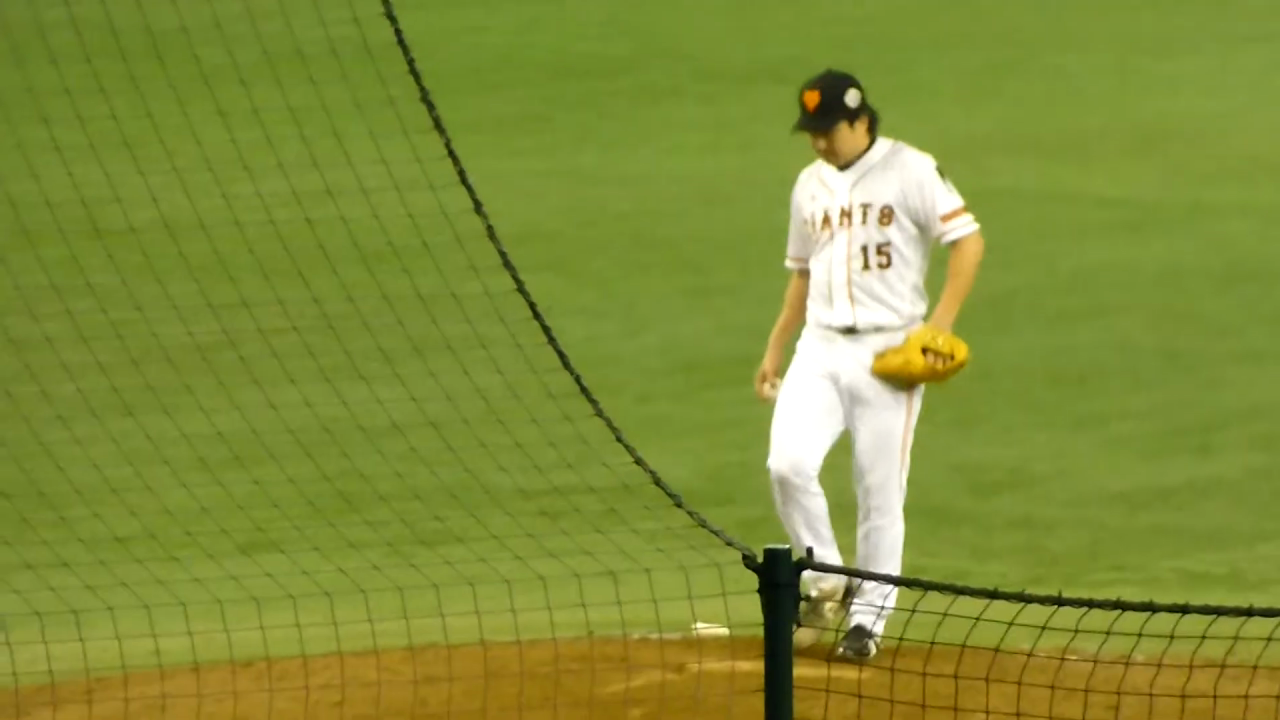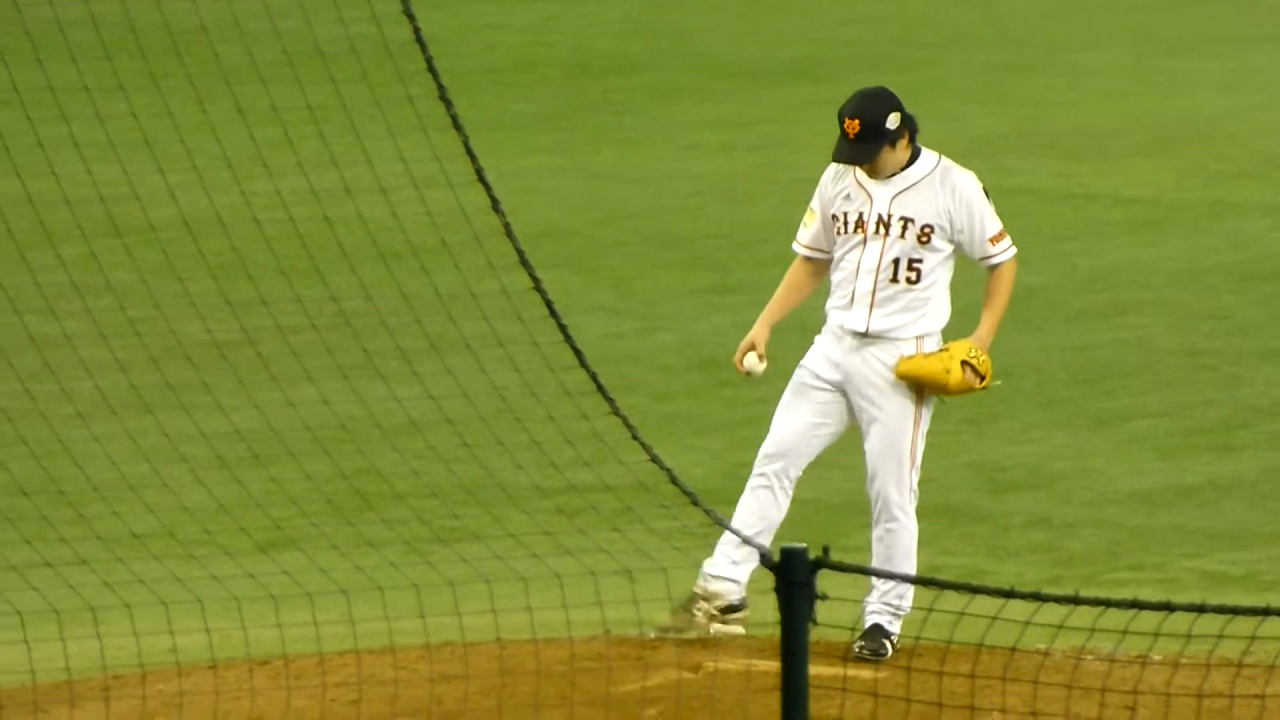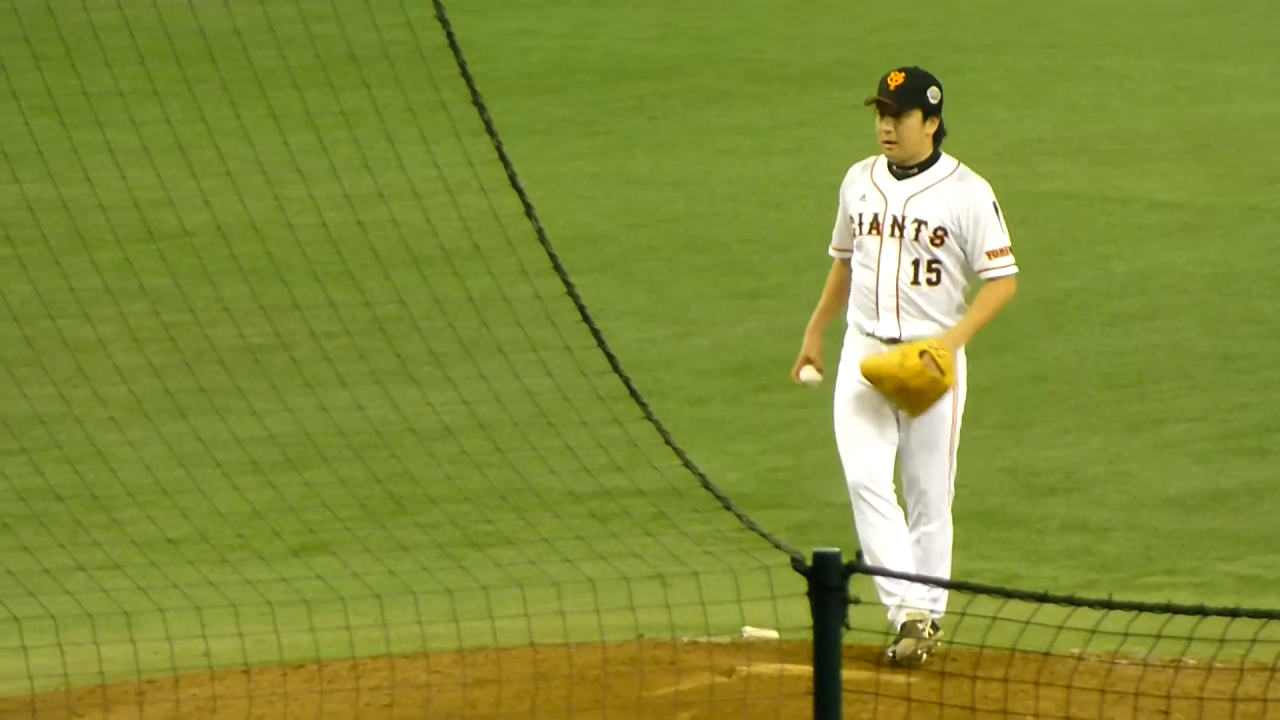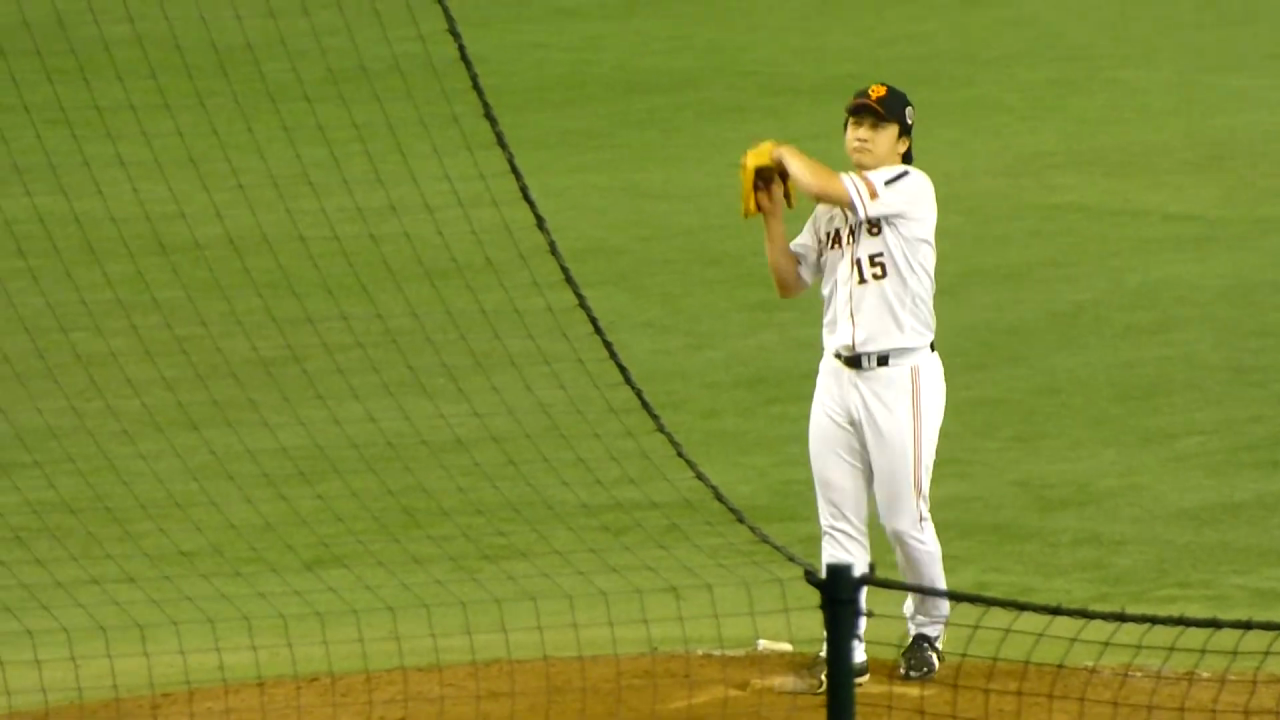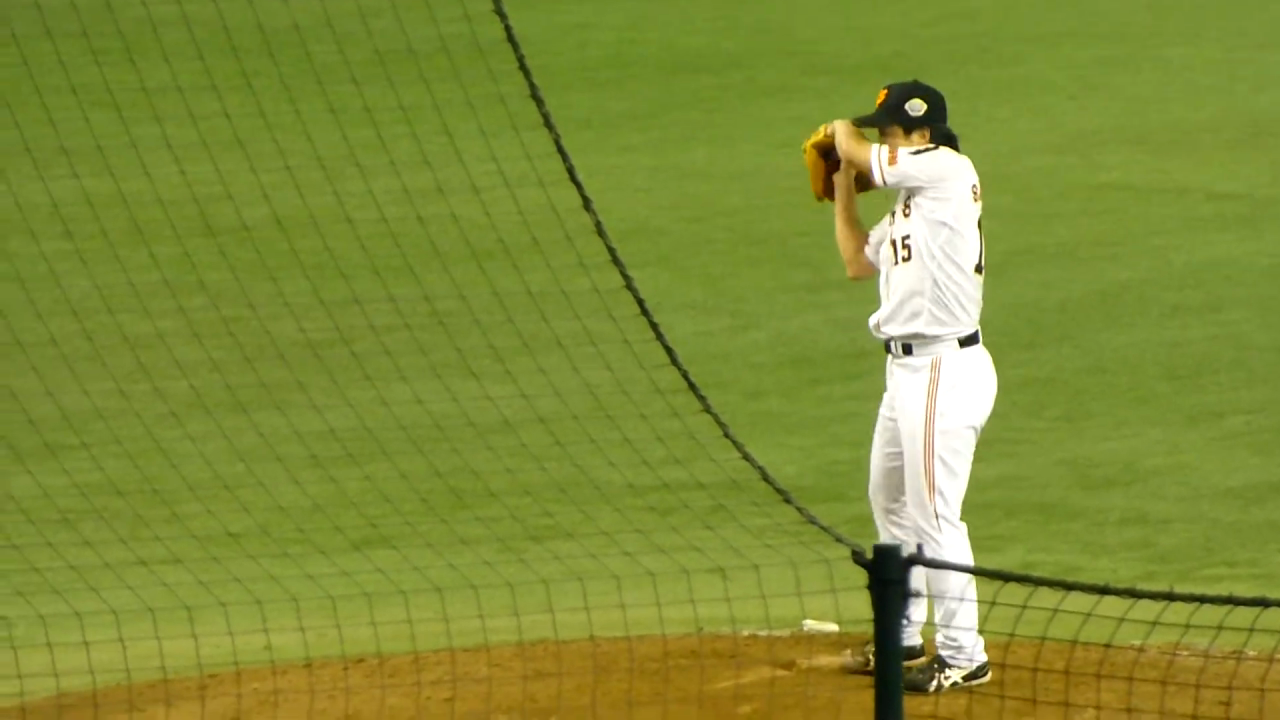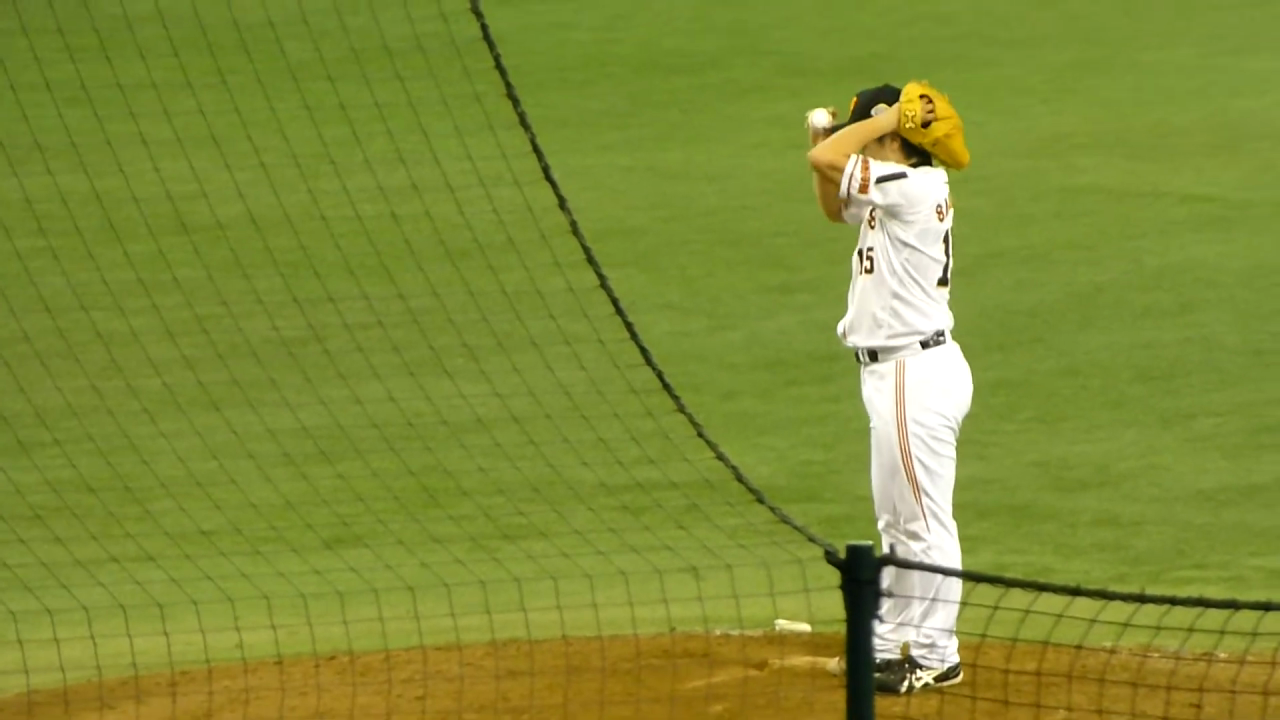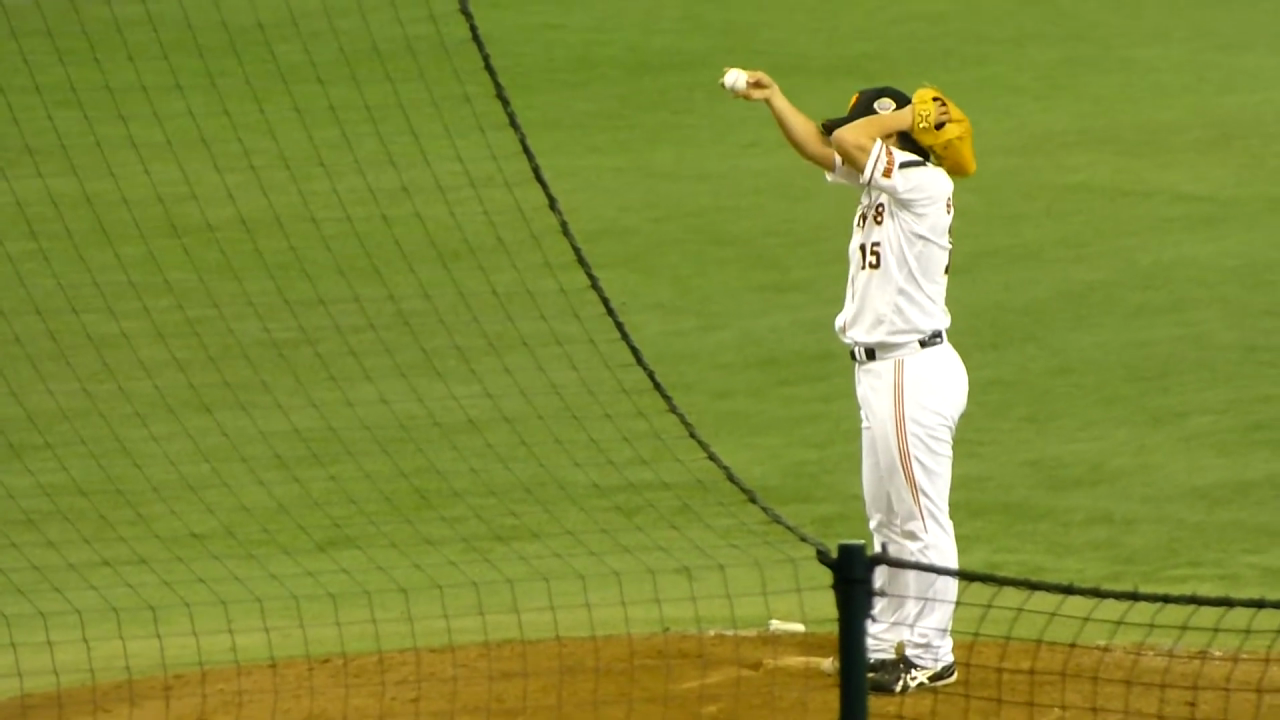
dt=0.7s
person 1, frame 1
left shoulder: (910, 169)
right shoulder: (808, 183)
left elbow: (968, 242)
left wrist: (940, 325)
right wrist: (775, 349)
left hip: (889, 351)
right hip: (819, 348)
left knee: (880, 493)
right knee: (788, 465)
left ankle: (868, 617)
right ankle: (825, 584)
person 1, frame 2
left shoulder: (955, 186)
right shoulder: (838, 179)
left elbow: (1002, 258)
right elbow: (811, 260)
left wrist: (983, 337)
right wrist: (764, 326)
left hip: (902, 361)
right hip: (834, 349)
left knee: (891, 495)
right knee: (776, 461)
left ankle: (884, 618)
right ankle: (723, 587)
person 1, frame 3
left shoulder: (967, 191)
right shoulder: (858, 179)
left elbow: (1002, 281)
left wrist: (950, 340)
right wrist: (815, 330)
right hip: (865, 358)
left knee: (929, 497)
right knee: (866, 482)
left ankle: (924, 615)
right ankle: (910, 615)
person 1, frame 4
left shoulder: (911, 187)
right shoulder: (828, 209)
left elbow: (827, 186)
right elbow: (789, 285)
left wrist: (784, 153)
right wrist: (773, 219)
left hip: (902, 378)
right hip: (837, 378)
left knee: (904, 519)
right knee: (839, 524)
left ankle: (927, 628)
right ankle: (845, 651)
person 1, frame 5
left shoulder: (943, 167)
right shoulder: (911, 199)
left elbow: (857, 154)
right elbow: (858, 264)
left wrist: (837, 131)
right wrist: (842, 194)
left hip: (945, 371)
right hip: (909, 369)
left knee: (933, 517)
right knee: (891, 502)
left ankle: (963, 654)
right ankle: (903, 634)
person 1, frame 6
left shoulder: (911, 187)
right shoulder: (901, 189)
left elbow: (822, 160)
right elbow: (833, 207)
left wrist: (892, 115)
right wrist: (828, 138)
left hip: (916, 374)
right hip: (894, 371)
left knee: (923, 522)
right knee: (895, 522)
left ankle: (936, 655)
right ankle: (890, 643)
person 1, frame 7
left shoulder: (924, 181)
right shoulder: (879, 181)
left elbow: (847, 138)
right elbow: (819, 147)
left wrist: (910, 115)
right wrist: (772, 97)
left hip: (913, 373)
right hip: (879, 372)
left knee: (919, 521)
right knee: (888, 520)
left ankle: (931, 656)
right ankle: (883, 642)
